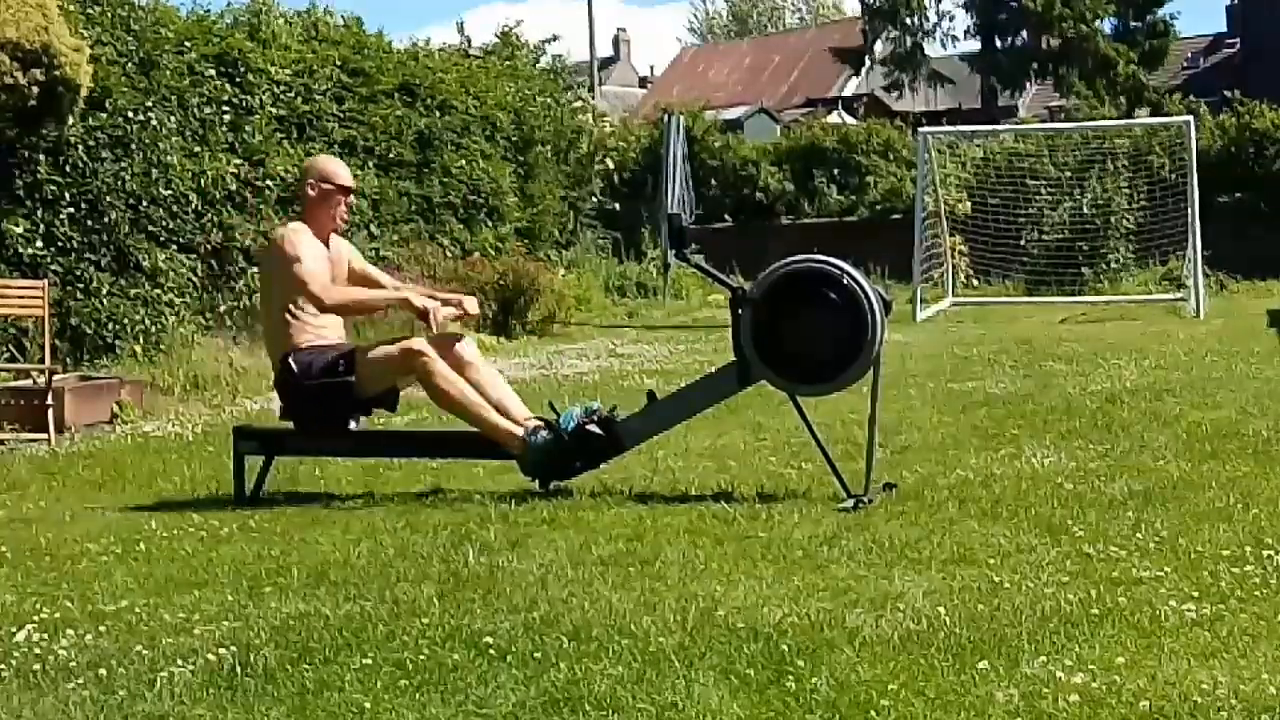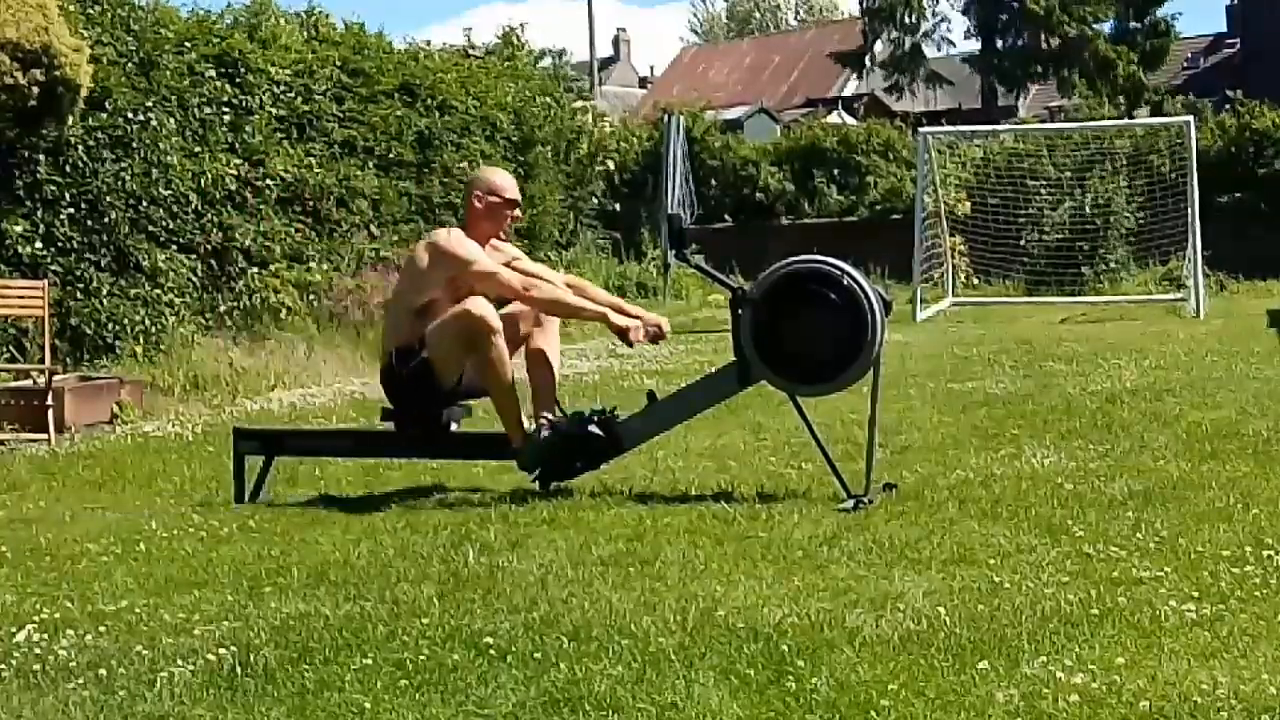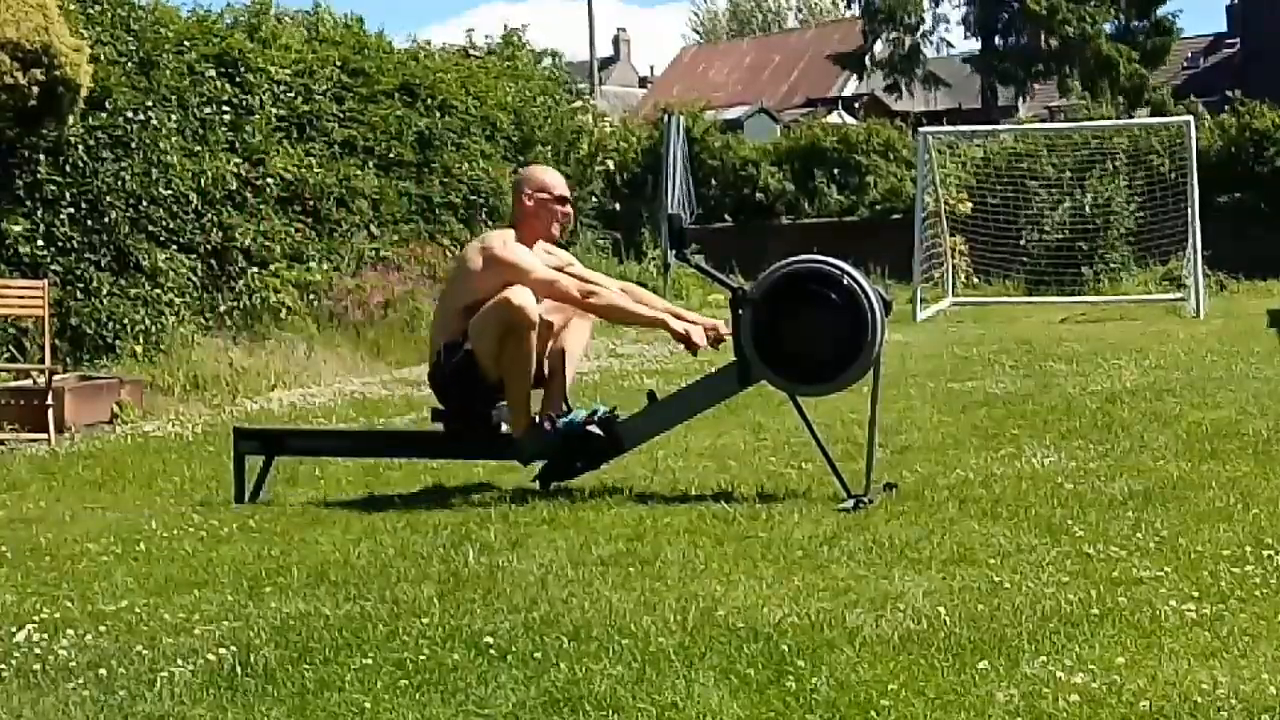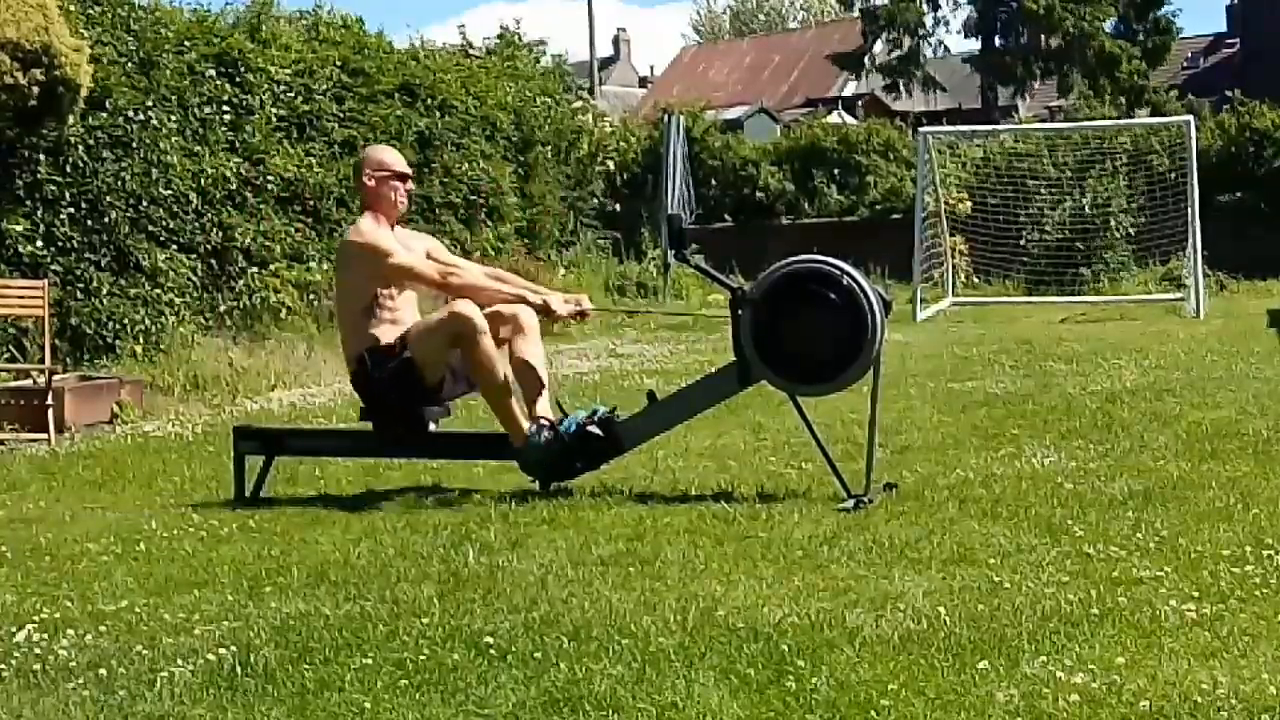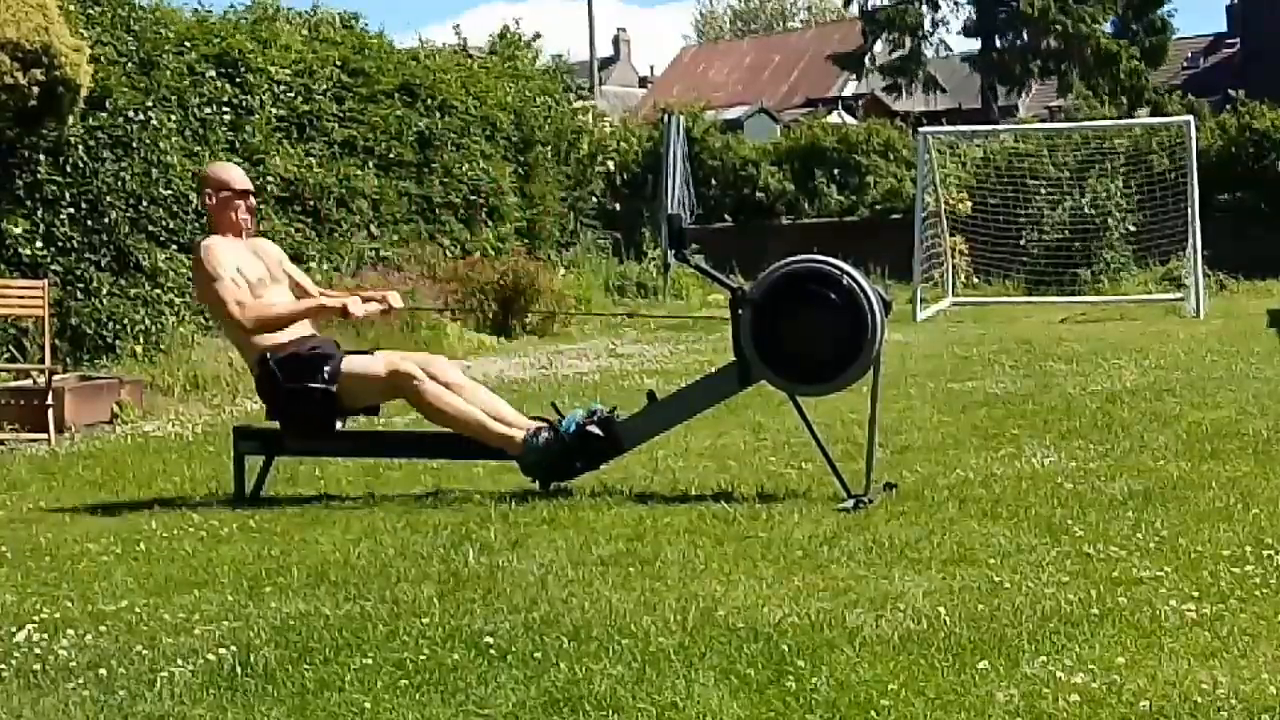
dt=0.4s
person 1, frame 1
left shoulder: (337, 244)
right shoulder: (290, 239)
left elbow: (392, 286)
right elbow: (322, 298)
left wrist: (439, 303)
right wrist: (406, 298)
left hip: (342, 366)
right hip: (304, 379)
left knee: (456, 344)
right knee: (417, 352)
left ankle: (533, 429)
right ankle: (521, 443)
person 1, frame 2
left shoulder: (498, 251)
right shoulder: (447, 246)
left elbow: (566, 283)
right elbow: (524, 289)
left wrist: (634, 312)
right wrist: (604, 315)
left hip: (452, 371)
right hip: (409, 378)
left knee: (542, 309)
right knee: (479, 310)
left ankle: (545, 422)
right ankle: (522, 439)
person 1, frame 3
left shoulder: (548, 256)
right shoulder: (500, 250)
left elbow: (619, 289)
right elbow: (585, 295)
left wrist: (691, 319)
right wrist: (666, 323)
left hip: (497, 369)
right hip: (456, 377)
left knee: (582, 310)
right knee: (518, 300)
left ankle: (553, 417)
right ankle: (523, 433)
person 1, frame 4
left shoulder: (415, 242)
right shoulder: (365, 239)
left elbow: (483, 274)
right elbow: (449, 284)
left wrist: (547, 296)
right wrist: (540, 299)
left hip: (413, 364)
right hip: (380, 375)
left knee: (518, 319)
right knee: (464, 313)
left ankle: (546, 424)
right ankle: (528, 443)
person 1, frame 5
left shoulder: (263, 248)
right shoulder: (215, 253)
left elbow: (314, 297)
right elbow: (246, 318)
left wrist: (367, 299)
right wrist: (330, 305)
left hip: (316, 354)
right hip: (287, 374)
left knee: (437, 367)
right knee: (405, 374)
left ankle: (543, 432)
right ankle: (527, 444)
